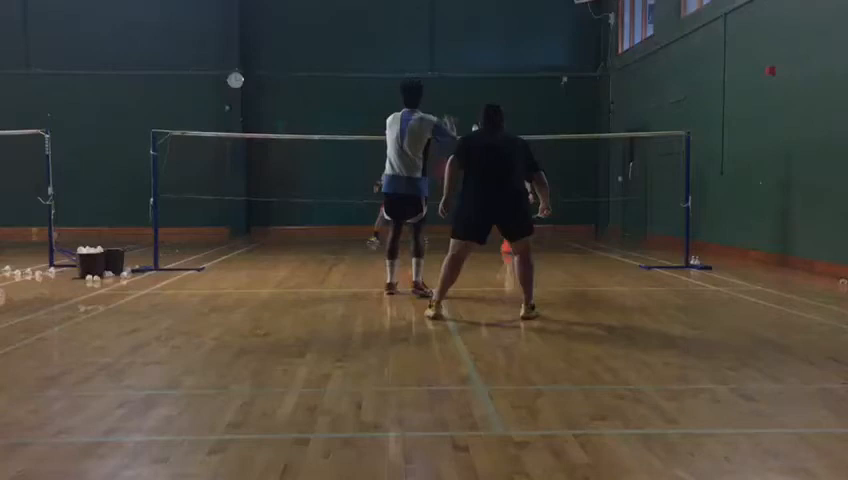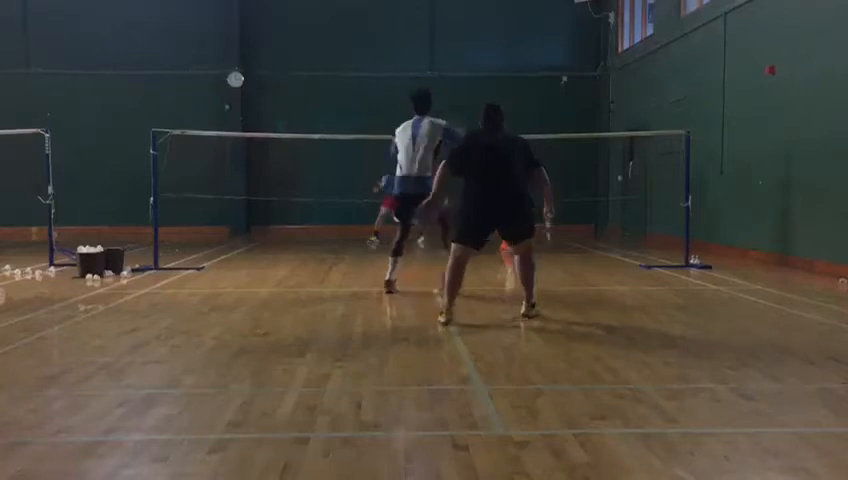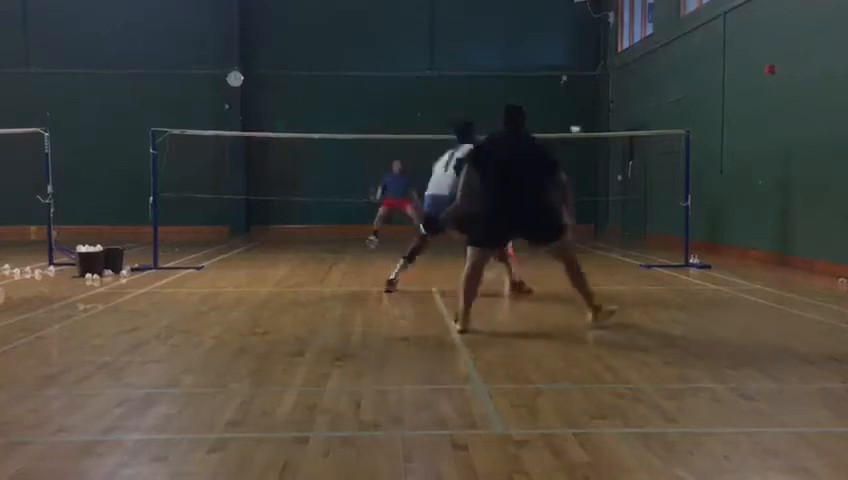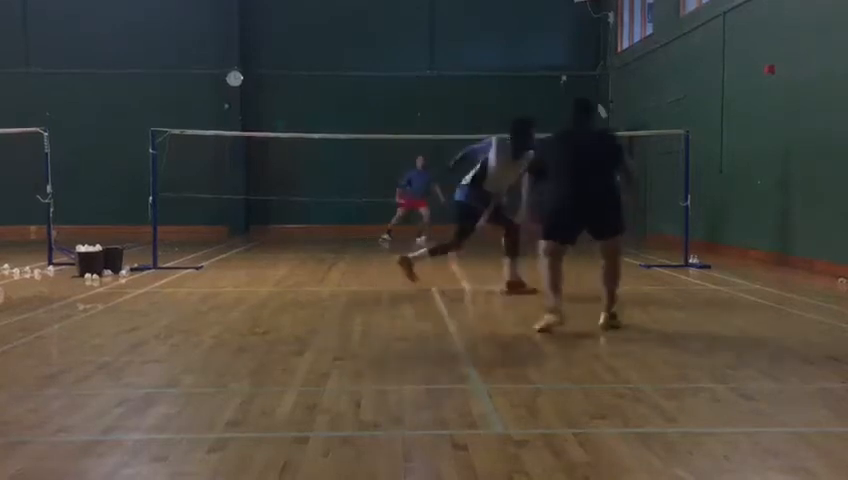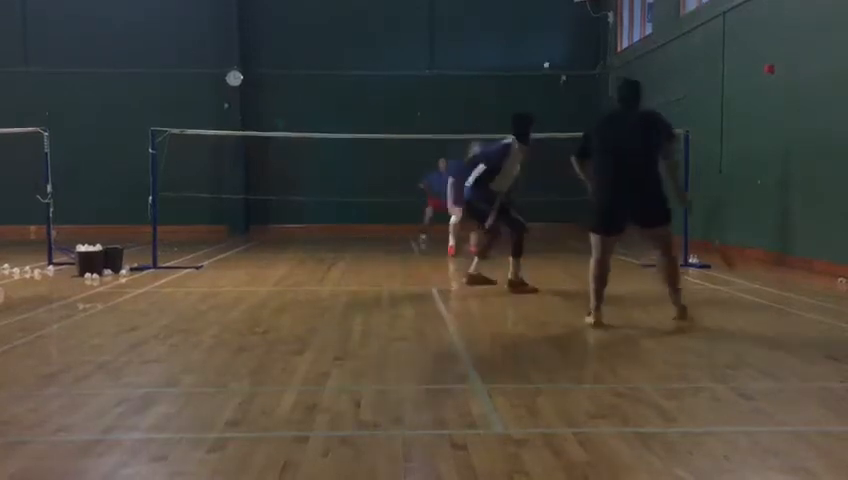
dt=0.3s
person 1, frame 1
left shoulder: (470, 141)
right shoulder: (519, 144)
left elbow: (453, 164)
right elbow: (538, 177)
left wrist: (446, 196)
right wrist: (545, 202)
left hip: (475, 203)
right hip: (513, 203)
left knee: (456, 255)
right knee: (523, 253)
left ankle: (436, 304)
right ankle: (528, 305)
person 1, frame 2
left shoulder: (470, 142)
right shoulder: (519, 144)
left elbow: (446, 167)
right elbow: (539, 174)
left wrist: (434, 196)
right wrist: (548, 203)
left hip: (477, 207)
right hip: (515, 205)
left knee: (458, 259)
right knee: (524, 253)
left ankle: (447, 310)
right ankle: (529, 304)
person 1, frame 3
left shoulder: (488, 146)
right shoulder: (536, 148)
left elbow: (470, 170)
right elbow: (559, 181)
left wrist: (460, 203)
right wrist: (567, 212)
left hip: (495, 213)
right hip: (534, 211)
left knee: (475, 264)
right knee: (568, 257)
left ankle: (463, 317)
right ankle: (594, 309)
person 1, frame 4
left shoulder: (553, 143)
right shoulder: (605, 138)
left elbow: (534, 176)
right elbow: (623, 169)
right wrist: (631, 184)
left hip: (563, 204)
right hip: (603, 201)
left knee: (548, 256)
right knee: (611, 256)
left ankle: (554, 309)
right ankle: (608, 313)
person 1, frame 5
left shoulder: (601, 125)
right shoulder: (652, 120)
left elbow: (578, 159)
right elbow: (665, 150)
left wrist: (592, 183)
right wrist: (676, 184)
left hip: (608, 194)
right hip: (646, 191)
left knee: (601, 252)
right knee: (665, 247)
left ankle: (595, 311)
right ankle: (678, 304)
person 2, frame 1
left shoulder: (390, 120)
right shoulder: (428, 122)
right elbow: (452, 139)
right wrist: (450, 125)
left hip: (391, 183)
right hip: (414, 184)
left knee: (395, 231)
right knee: (417, 233)
left ankle: (391, 282)
right ankle: (417, 281)
person 2, frame 2
left shoulder: (401, 129)
right shoulder: (438, 126)
right elbow: (461, 145)
left hip: (402, 185)
right hip: (424, 184)
left knee: (403, 231)
left ankle: (390, 279)
person 2, frame 3
left shoulder: (445, 156)
right shoulder: (470, 150)
right elbow: (459, 167)
left hip: (431, 202)
right hip: (451, 204)
left knee: (421, 242)
left ankle: (393, 279)
right ankle: (514, 281)
person 2, frame 4
left shoulder: (528, 157)
right shoulder: (495, 144)
right elbow: (465, 154)
right wrist: (450, 169)
left hip: (487, 199)
right hip: (471, 195)
right knee: (512, 229)
left ankle: (410, 259)
right ankle: (513, 281)
person 2, frame 5
left shoulder: (518, 151)
right shoulder: (508, 146)
left elbow: (503, 184)
right elbow: (475, 159)
left hip: (481, 195)
right hip: (478, 195)
left knee: (493, 231)
right knee: (518, 227)
left ankle: (473, 273)
right ankle: (515, 280)
